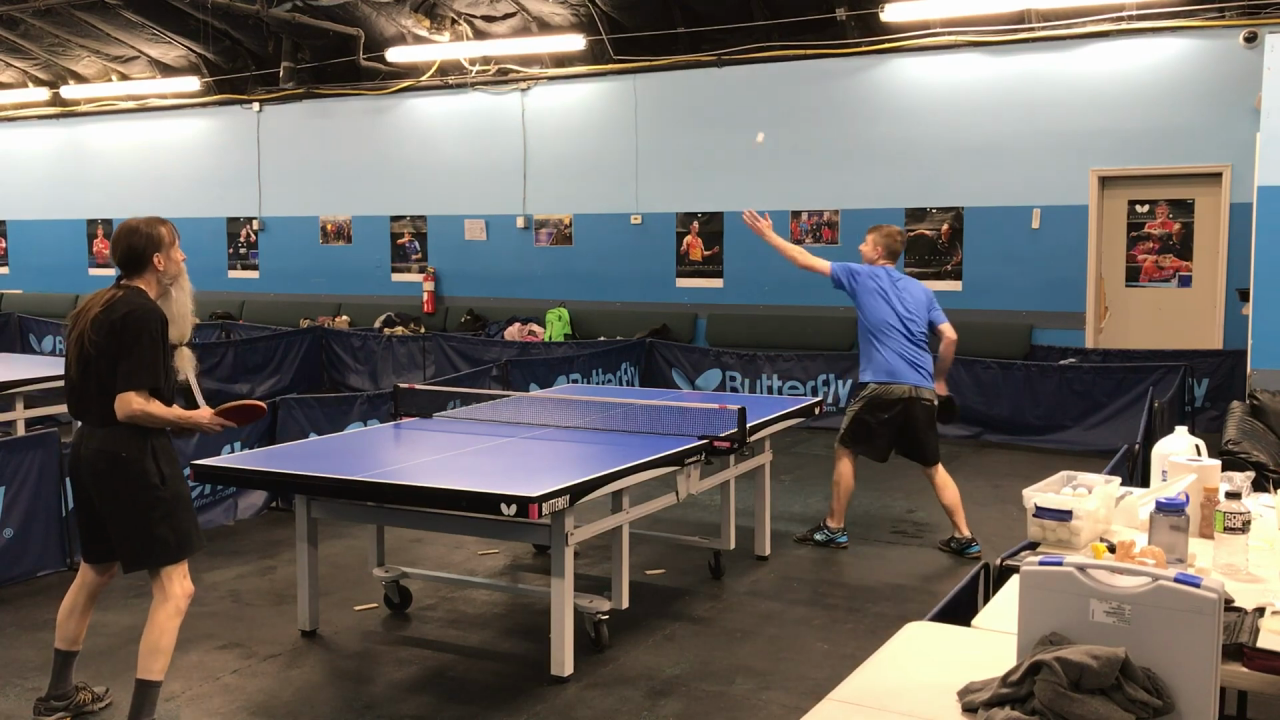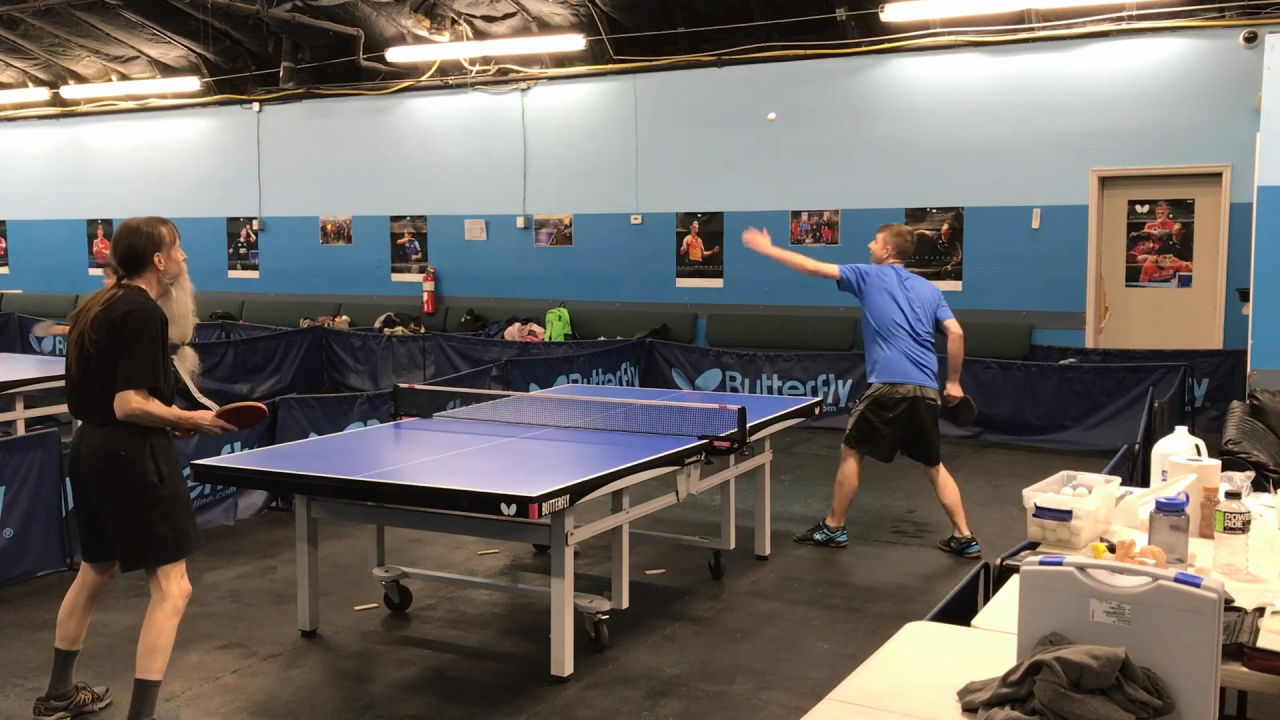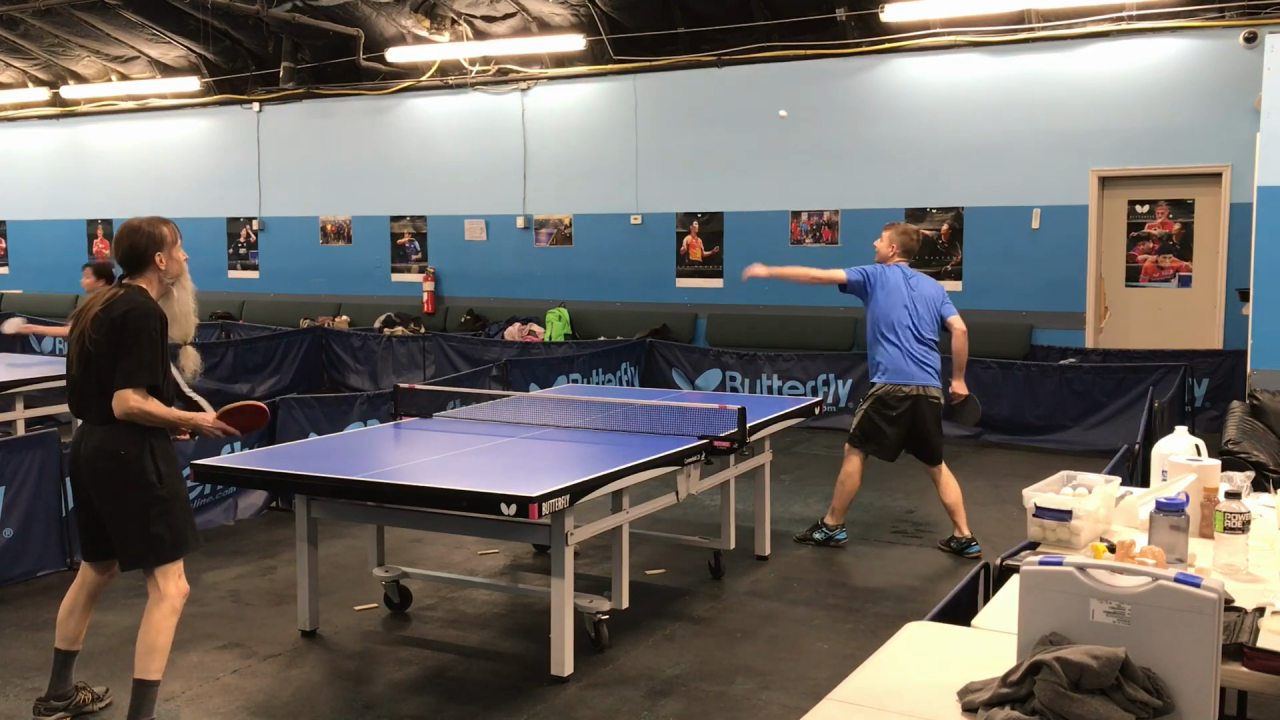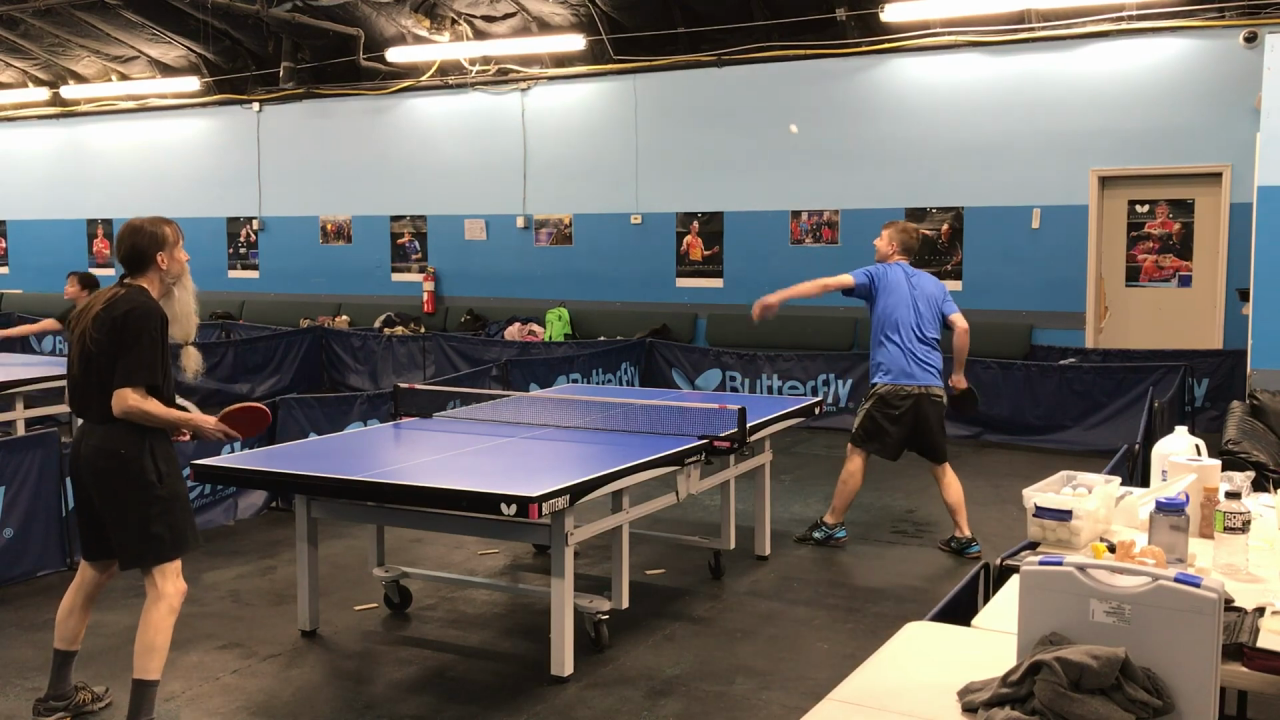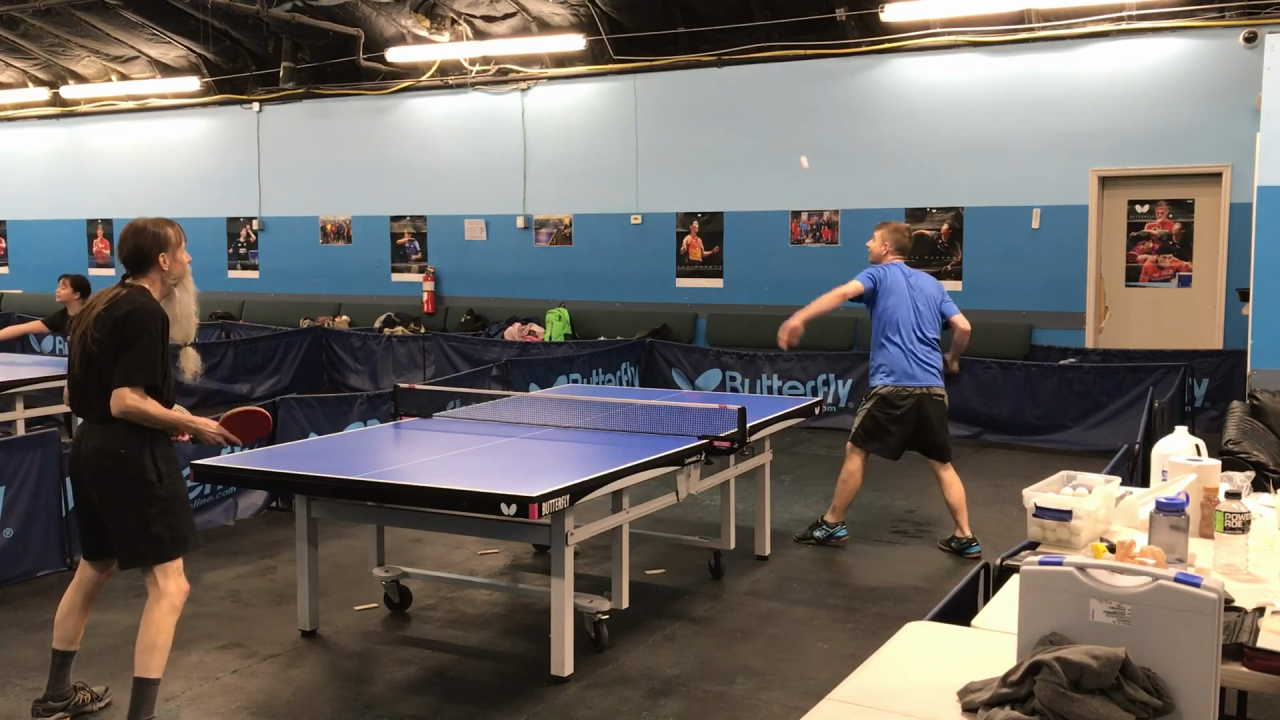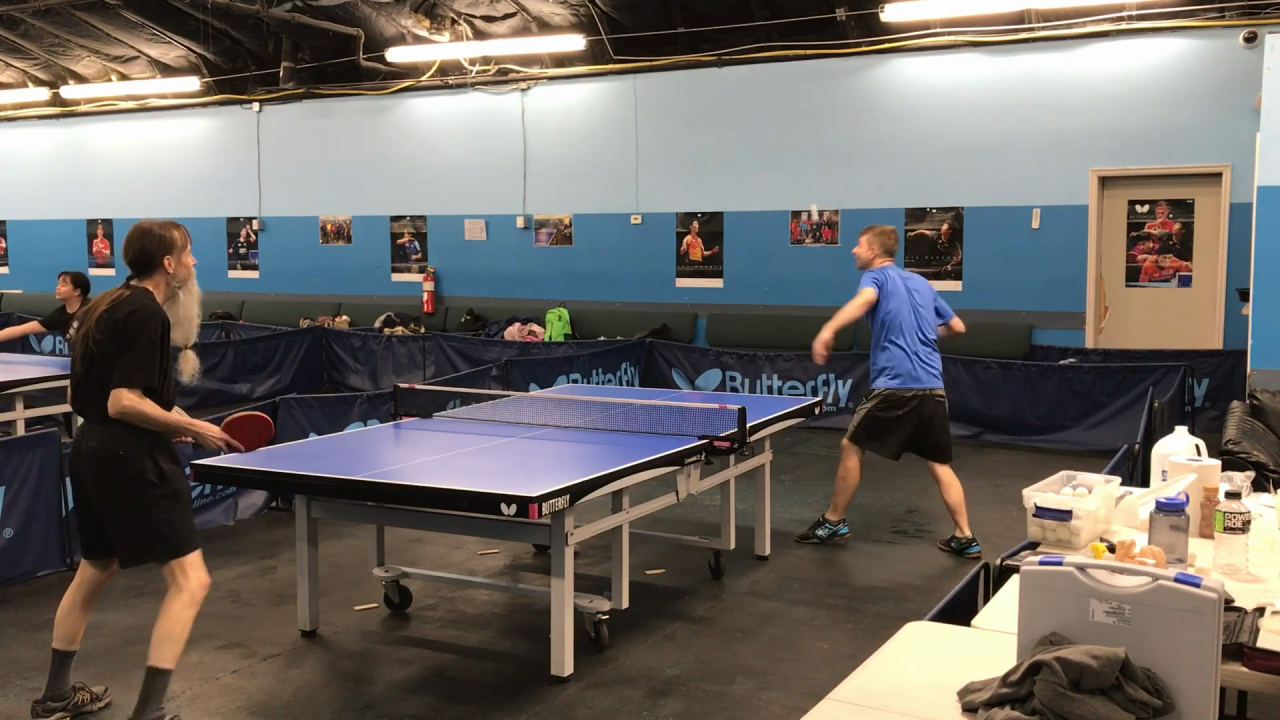
dt=0.1s
person 1, frame 1
left shoulder: (96, 308)
right shoulder: (144, 315)
right elbow: (132, 407)
left wrist: (169, 410)
right wrist: (192, 418)
left hip: (91, 450)
right hip: (131, 457)
left knee: (95, 570)
right knee: (174, 589)
person 1, frame 2
left shoulder: (98, 306)
right shoulder: (143, 314)
right elbow: (130, 406)
left wrist: (167, 416)
right wrist: (192, 419)
left hip: (92, 449)
right hip: (131, 457)
left knee: (96, 571)
right knee: (172, 589)
person 1, frame 3
left shoulder: (98, 306)
right shoulder: (144, 313)
right elbow: (128, 404)
left wrist: (167, 416)
right wrist: (192, 420)
left hip: (92, 448)
right hip: (130, 456)
left knee: (96, 570)
right knee: (169, 588)
person 1, frame 4
left shoulder: (100, 305)
right shoulder: (144, 312)
right elbow: (128, 403)
left wrist: (167, 418)
right wrist: (193, 421)
left hip: (93, 447)
right hip: (131, 456)
left knee: (95, 570)
right knee: (167, 588)
person 1, frame 5
left shoulder: (103, 305)
right shoulder: (145, 313)
right elbow: (126, 403)
left wrist: (167, 417)
right wrist: (192, 424)
left hip: (93, 447)
right hip: (131, 455)
left knee: (94, 569)
right knee: (168, 587)
person 1, frame 6
left shoulder: (107, 306)
right shoulder: (147, 315)
left elbow: (86, 392)
right elbow: (124, 403)
left wrist: (166, 419)
right wrist: (194, 427)
left hip: (93, 450)
right hip: (132, 458)
left knee: (94, 571)
right knee: (190, 581)
person 2, frame 1
left shoulder: (862, 276)
right shoulder: (922, 291)
left elbow: (807, 260)
right elbow: (950, 338)
left wrist: (767, 234)
right wrist: (939, 379)
left hip: (883, 386)
right hip: (922, 389)
left knee: (845, 451)
right knee: (933, 466)
left ankle: (835, 528)
right ankle: (964, 537)
person 2, frame 2
left shoulder: (870, 276)
right shoulder: (930, 289)
left elbow: (815, 267)
right elbow: (956, 333)
left wrist: (768, 249)
right wrist: (953, 381)
left hip: (888, 386)
right hip: (926, 388)
left knee: (851, 453)
right knee: (934, 466)
left ankle: (833, 528)
right ankle: (964, 538)
person 2, frame 3
left shoulder: (876, 275)
right shoulder: (934, 287)
left elbow: (821, 276)
right elbow: (960, 330)
left wrist: (769, 271)
right wrist: (958, 378)
left hip: (891, 385)
right hip: (929, 387)
left knee: (854, 452)
right knee: (936, 465)
left ankle: (833, 526)
right ankle: (964, 537)
person 2, frame 4
left shoulder: (877, 274)
right shoulder: (935, 285)
left elbow: (828, 284)
right elbow: (961, 327)
left wrist: (775, 298)
right wrist: (958, 371)
left hip: (891, 384)
right hip: (930, 386)
left knee: (856, 453)
right knee: (939, 464)
left ankle: (832, 525)
right ankle: (964, 538)
person 2, frame 5
left shoulder: (880, 274)
right shoulder: (931, 284)
left elbow: (843, 293)
right elbow: (963, 326)
left wrist: (798, 318)
right wrist: (952, 358)
left hip: (893, 385)
right hip: (931, 386)
left knee: (856, 451)
right knee: (941, 464)
left ankle: (831, 524)
right ankle: (965, 537)
person 2, frame 6
left shoulder: (875, 275)
right shoulder: (922, 283)
left elbow: (862, 300)
right elbow: (957, 327)
left wrist: (827, 331)
left hip: (893, 384)
right hip: (932, 386)
left knee: (852, 447)
right knee: (939, 464)
left ankle: (833, 522)
right ankle: (965, 537)
